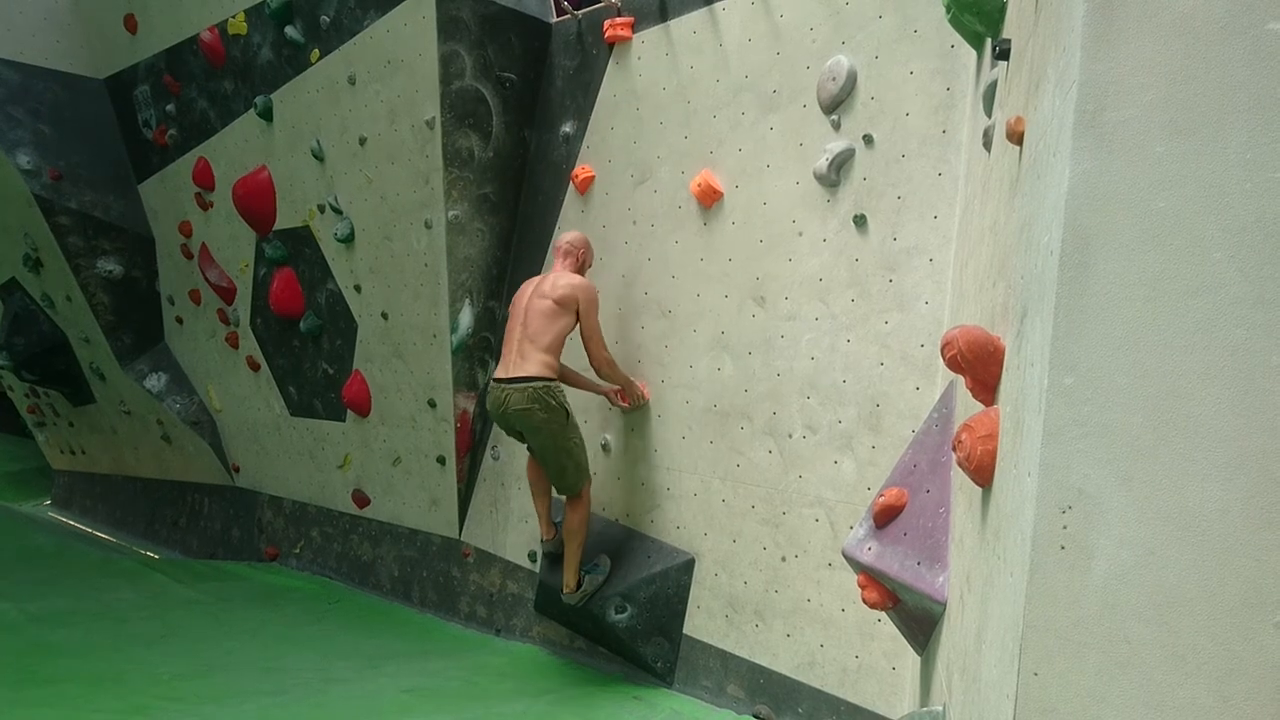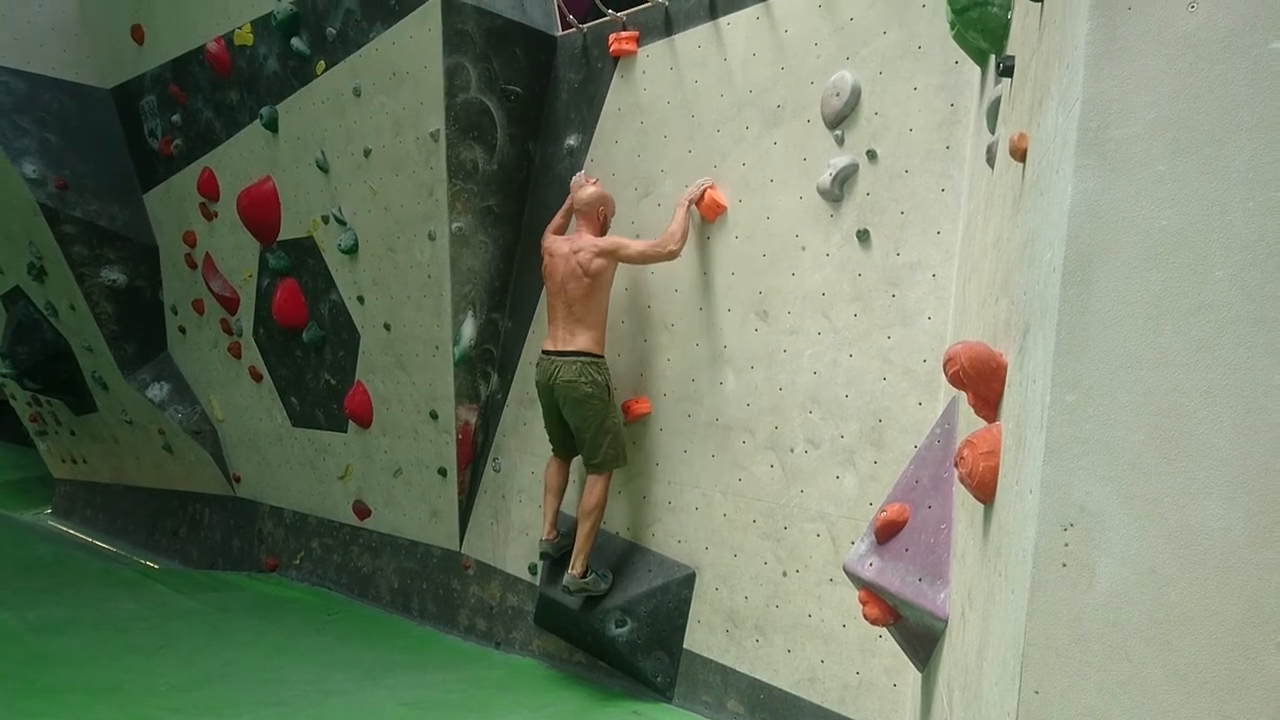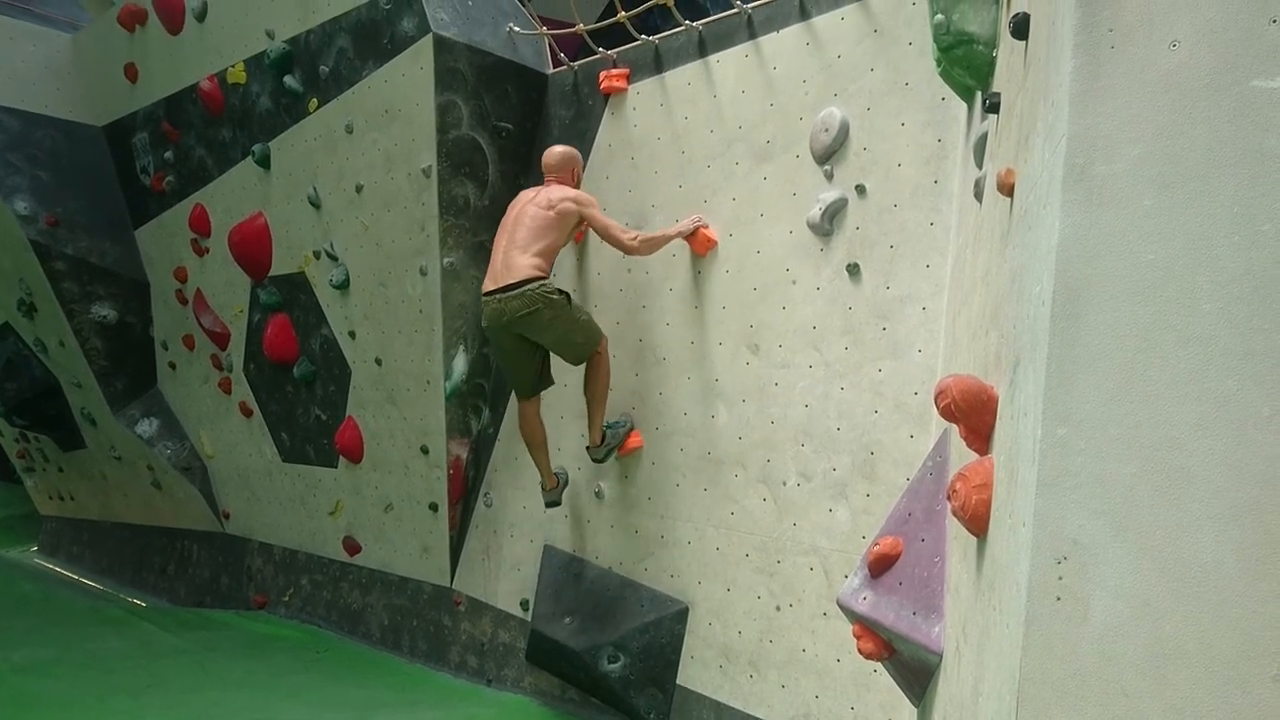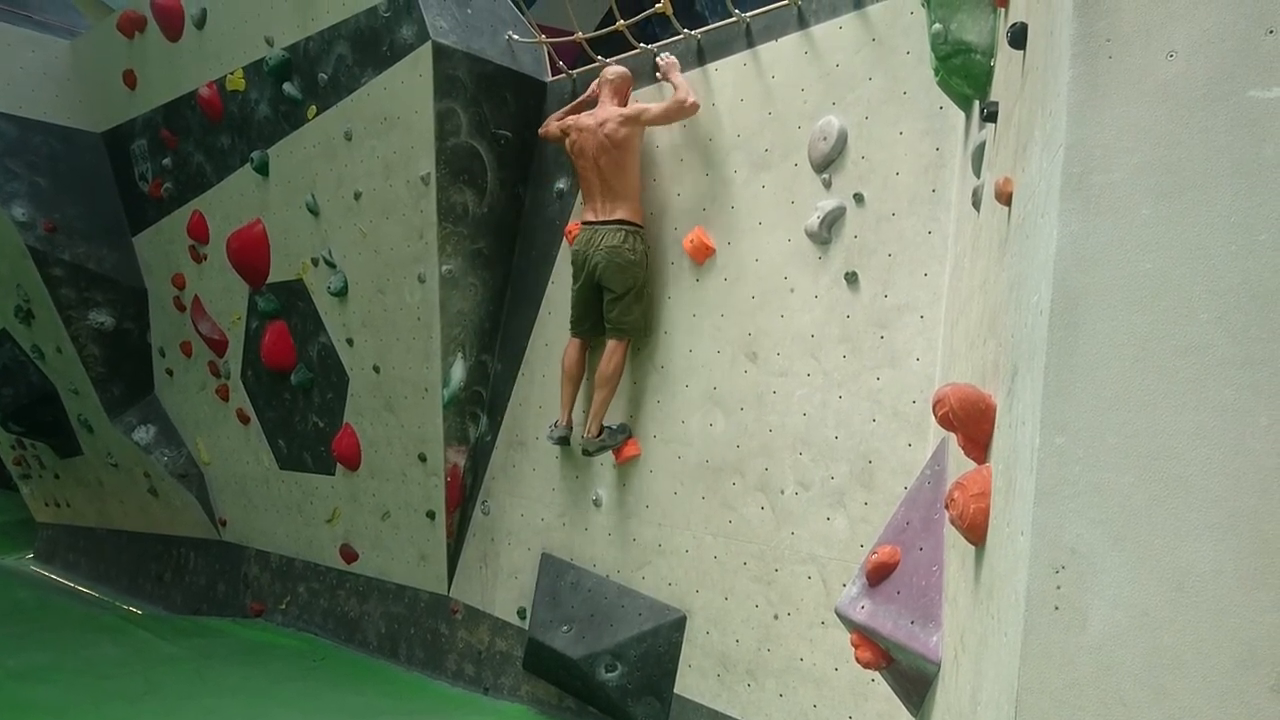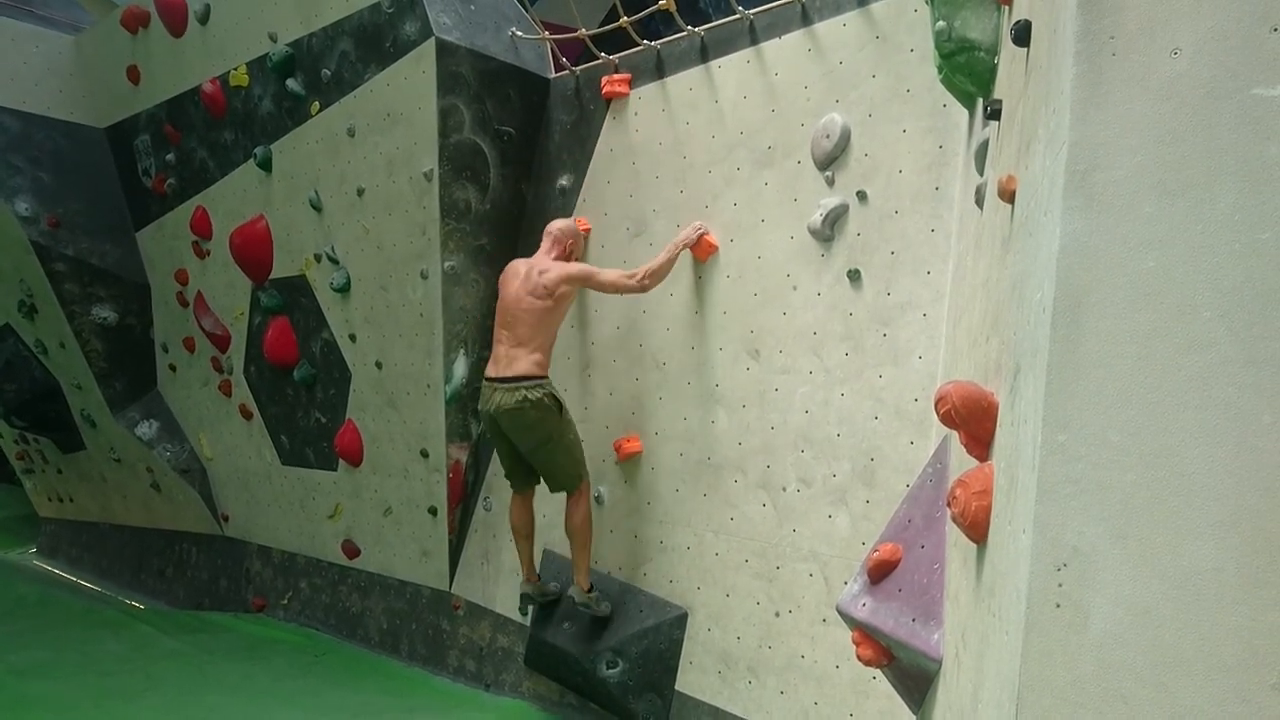
dt=1s
person 1, frame 1
left shoulder: (526, 288)
right shoulder: (580, 287)
right elbow: (600, 359)
left wrist: (603, 390)
right wrist: (629, 385)
left hip: (497, 395)
right hip: (534, 396)
left knee: (539, 450)
right knee: (578, 489)
left ankle: (549, 535)
right ankle: (574, 584)
person 1, frame 2
left shoulder: (552, 247)
right shoulder: (604, 247)
right elbow: (670, 247)
left wrist: (573, 198)
right wrist: (685, 202)
left hip: (547, 365)
right hip: (583, 370)
left knee: (561, 452)
right knee: (599, 468)
left ankle: (549, 535)
right ankle: (578, 571)
person 1, frame 3
left shoulder: (522, 199)
right shoulder: (576, 199)
right elbow: (630, 243)
right wrist: (678, 230)
left hip: (492, 304)
right hip: (532, 296)
left knee: (527, 398)
right knee: (597, 351)
left ankle: (549, 483)
right ankle: (597, 440)
person 1, frame 4
left shoulder: (571, 125)
right shoulder: (626, 116)
left elbow: (544, 129)
right elbow: (686, 105)
left wrist: (582, 100)
right wrist: (673, 74)
left hip: (586, 238)
right hip: (622, 239)
left knee: (579, 334)
right knee: (617, 338)
left ankle: (562, 421)
right ankle: (594, 431)
person 1, frame 5
left shoulder: (513, 271)
right shoulder: (567, 273)
right elbow: (641, 281)
left wrist: (558, 236)
right wrist: (681, 242)
left hip: (492, 395)
right hip: (529, 396)
left knee: (522, 491)
right knee: (577, 486)
left ankle: (529, 582)
right ankle: (582, 590)
